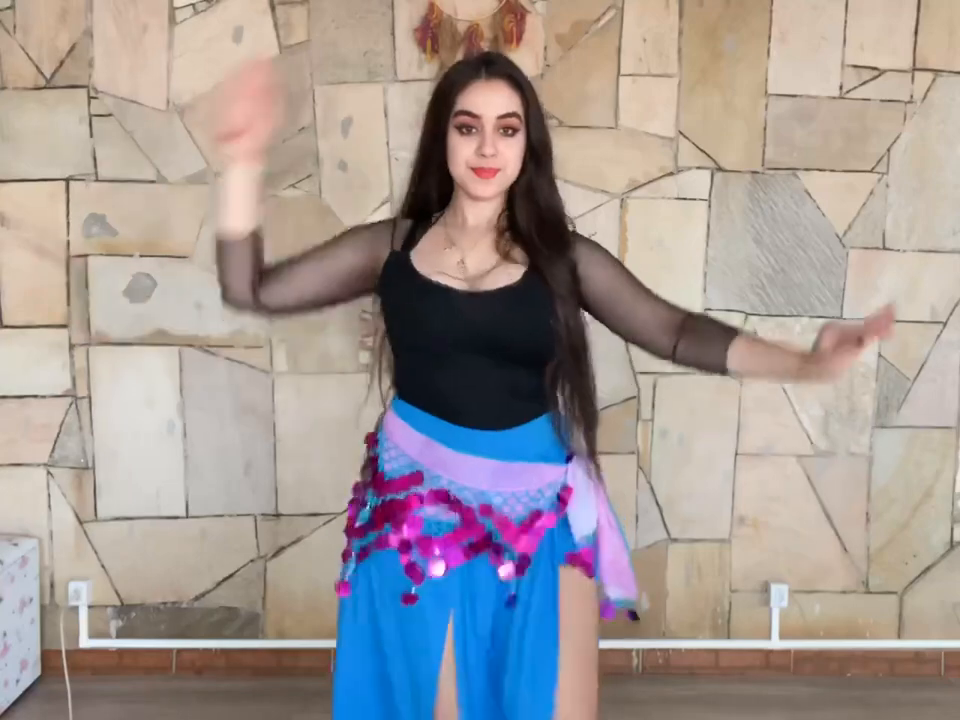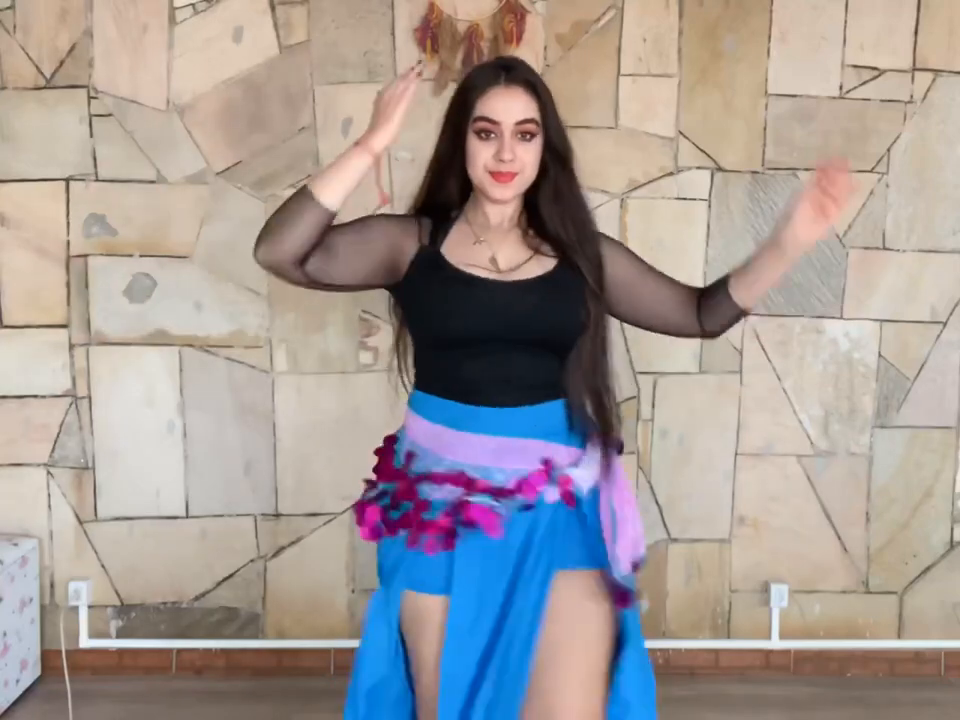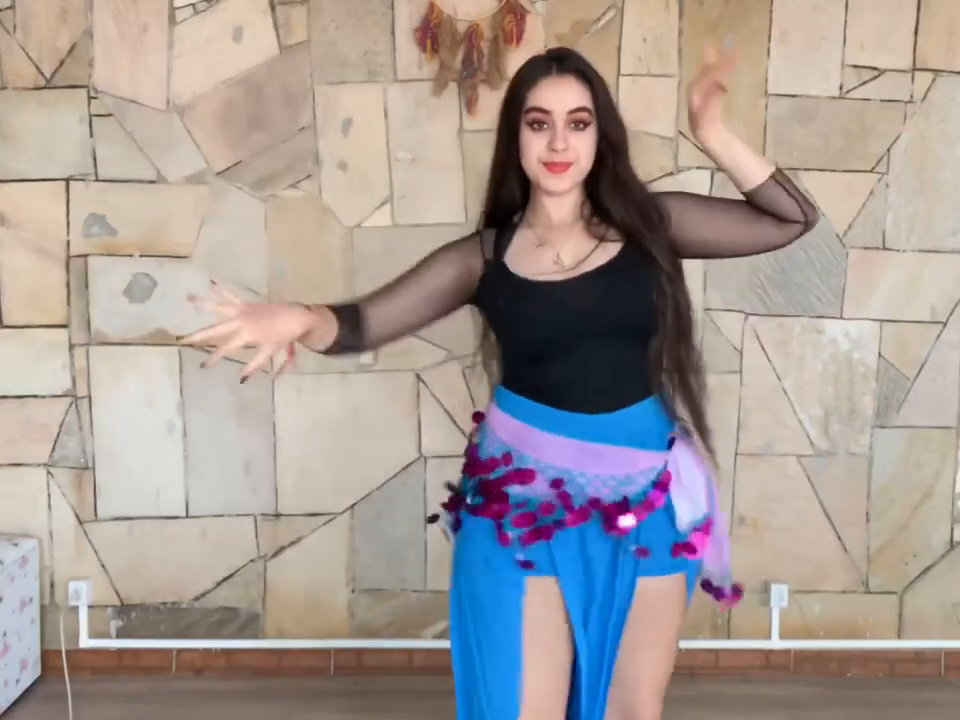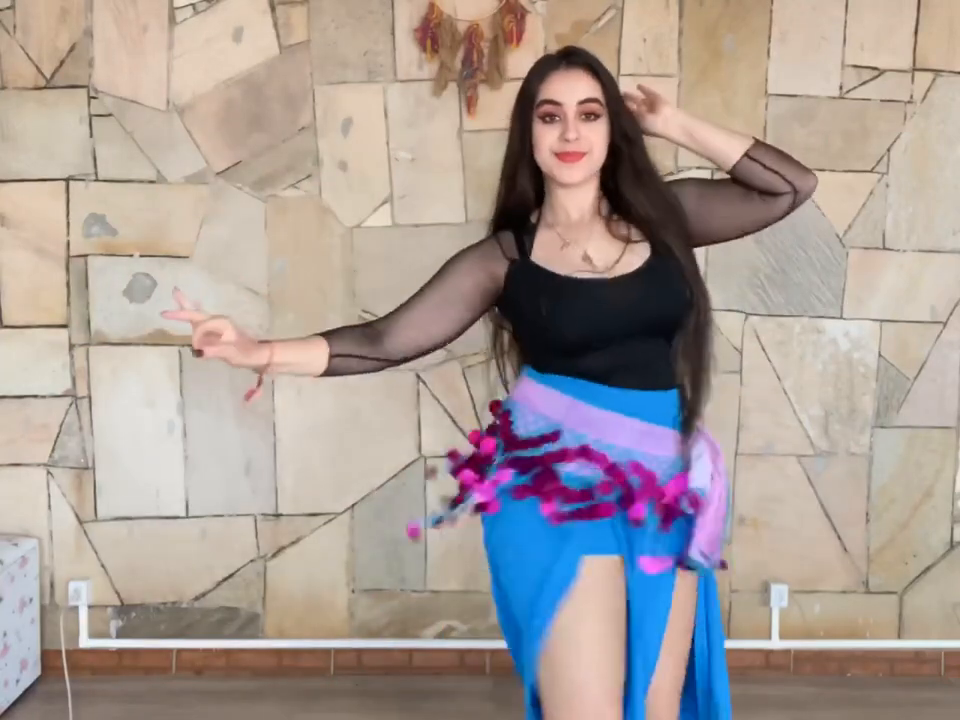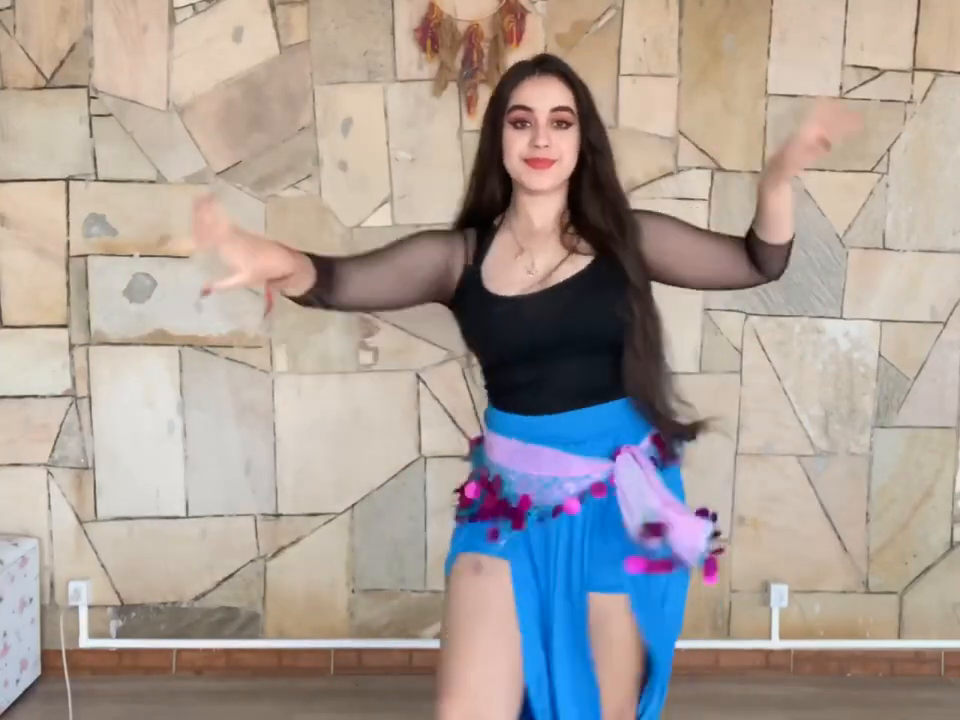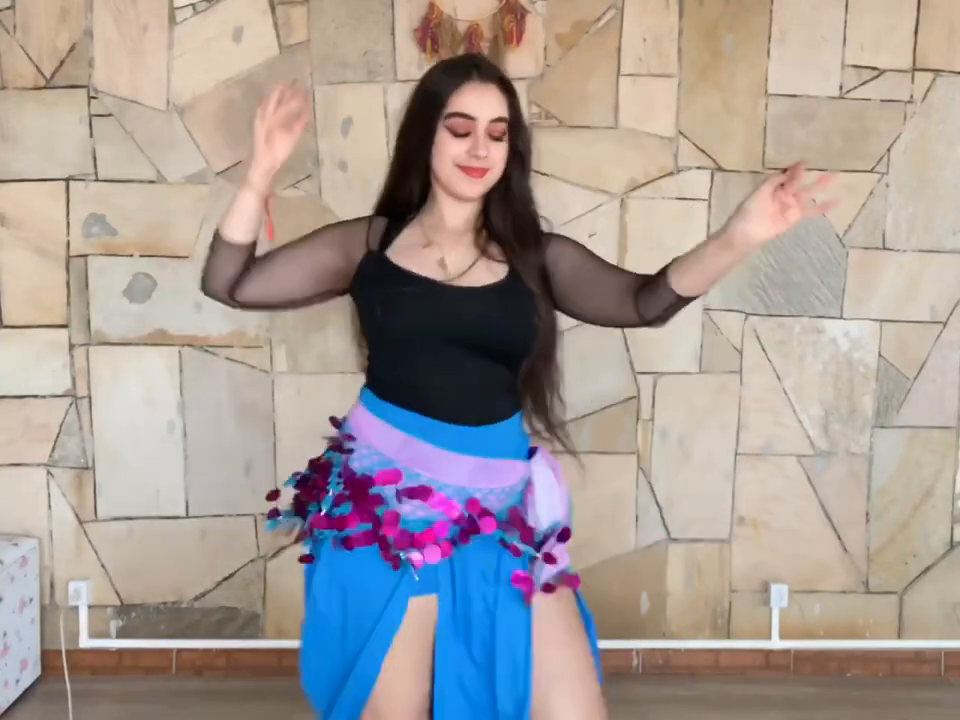
dt=0.4s
person 1, frame 1
left shoulder: (562, 256)
right shoulder: (392, 247)
left elbow: (677, 334)
right elbow: (253, 291)
left wrist: (806, 362)
right wrist: (245, 162)
left hip: (539, 518)
right hip: (417, 516)
person 1, frame 2
left shoulder: (580, 252)
right shoulder: (411, 243)
left elbow: (699, 312)
right elbow: (281, 253)
left wrist: (786, 244)
right wrist: (370, 147)
left hip: (553, 505)
right hip: (436, 506)
person 1, frame 3
left shoulder: (648, 224)
right shoulder: (484, 255)
left elbow: (792, 218)
right elbow: (363, 323)
left wrist: (715, 137)
right wrist: (294, 320)
left hip: (644, 500)
right hip: (521, 502)
person 1, frame 4
left shoulder: (662, 216)
right shoulder: (502, 257)
left elbow: (791, 186)
right elbow: (386, 340)
left wrist: (671, 124)
right wrist: (260, 351)
left hip: (661, 494)
right hip: (556, 490)
person 1, frame 5
left shoulder: (627, 238)
right shoulder: (459, 254)
left elbow: (759, 262)
right elbow: (340, 281)
left wrist: (781, 174)
right wrist: (273, 262)
left hip: (622, 505)
right hip: (510, 505)
person 1, frame 6
left shoulder: (537, 255)
right shoulder: (369, 243)
left elbow: (640, 300)
right elbow: (228, 284)
left wrist: (736, 239)
right wrist: (261, 174)
left hip: (502, 515)
right hip: (388, 510)
